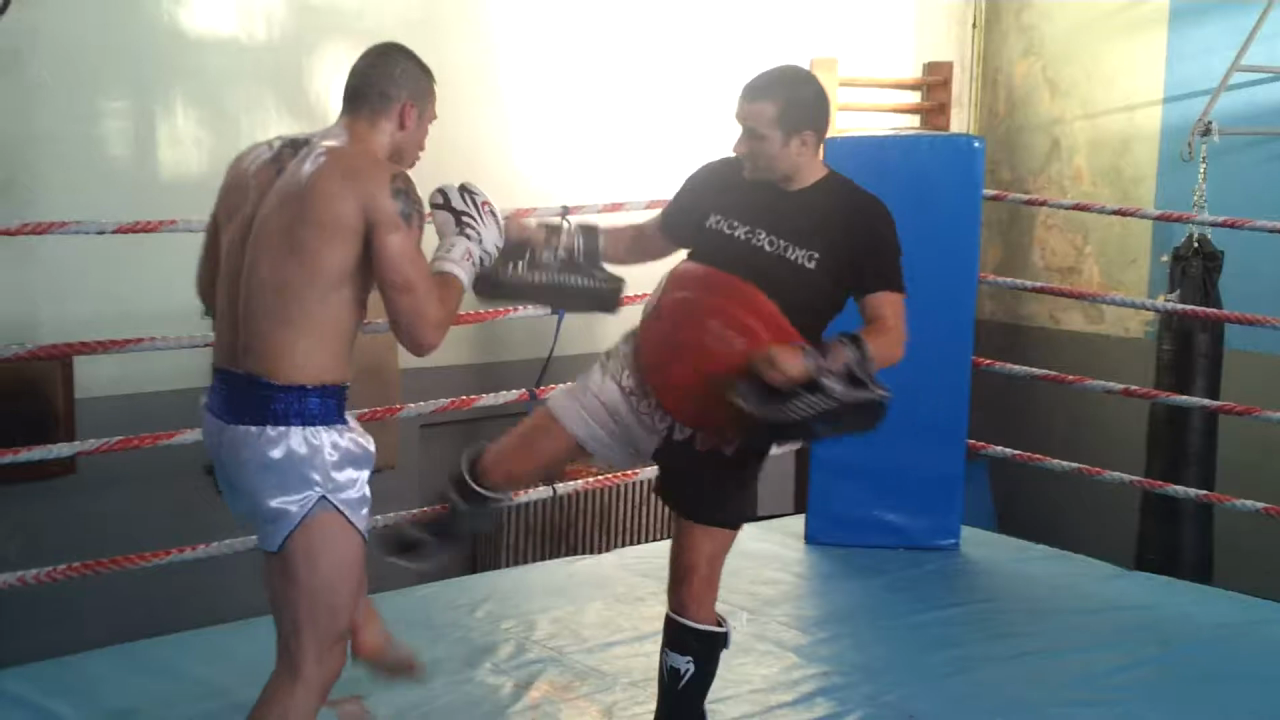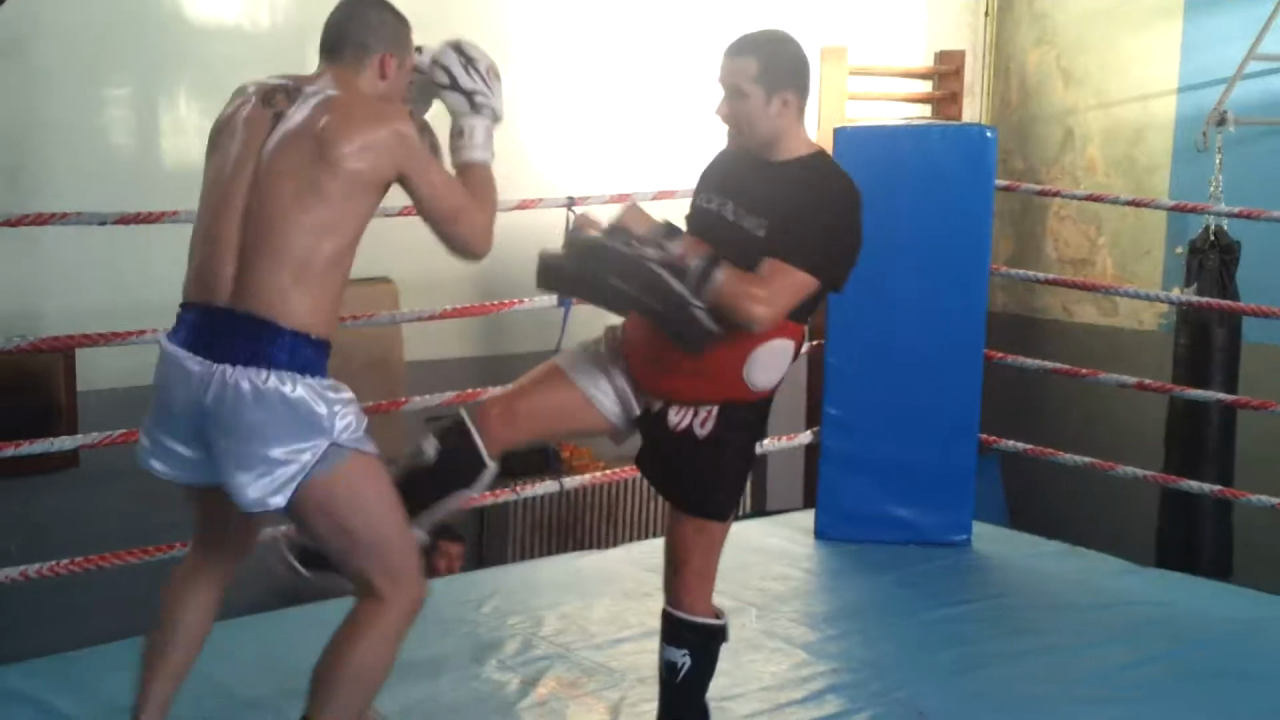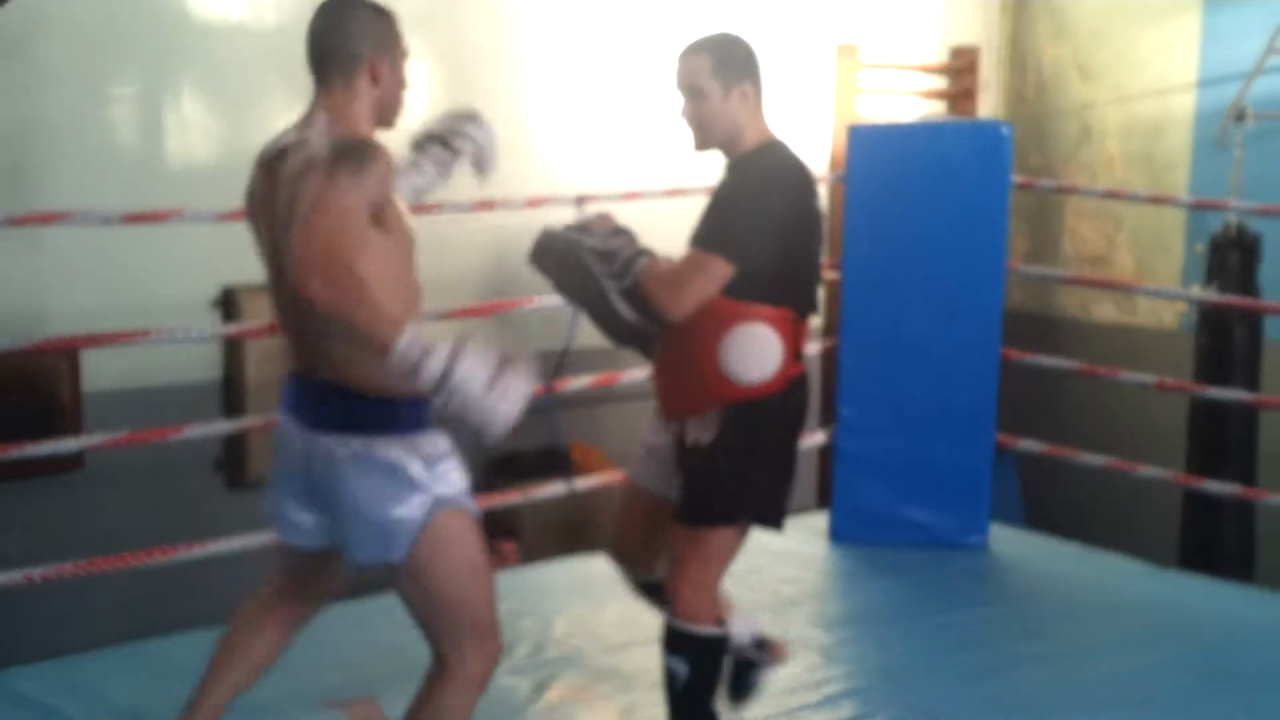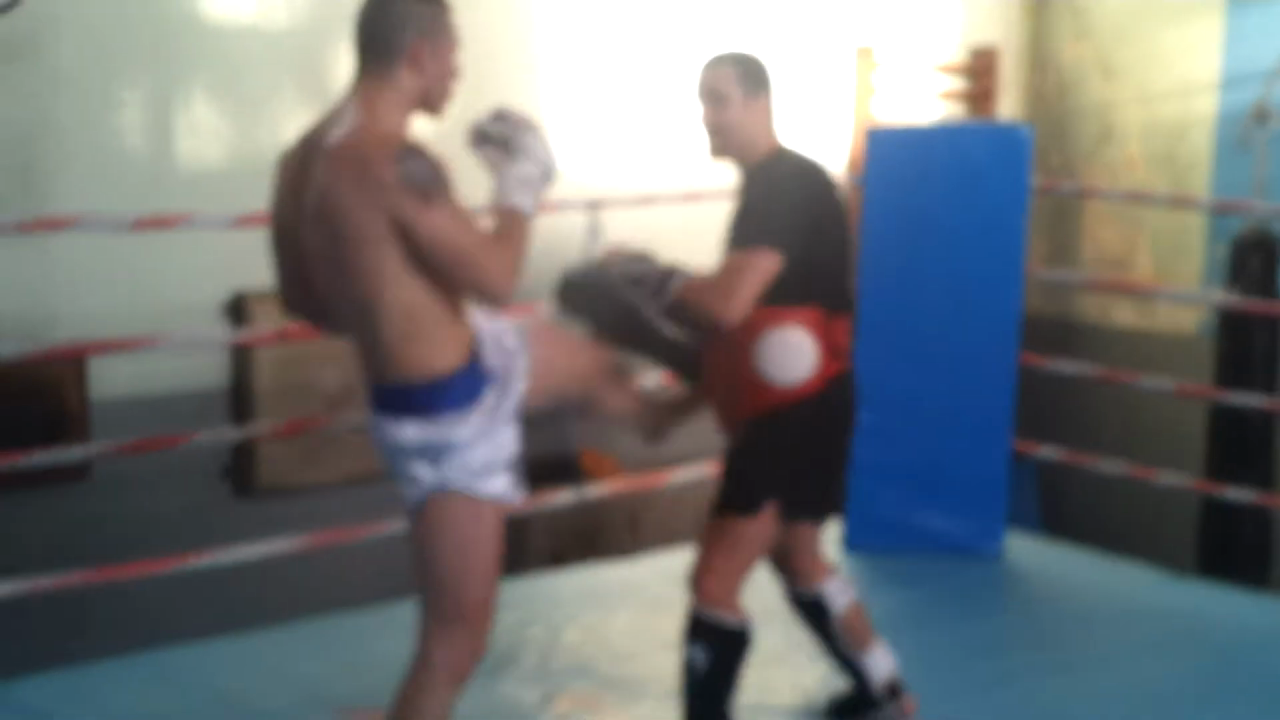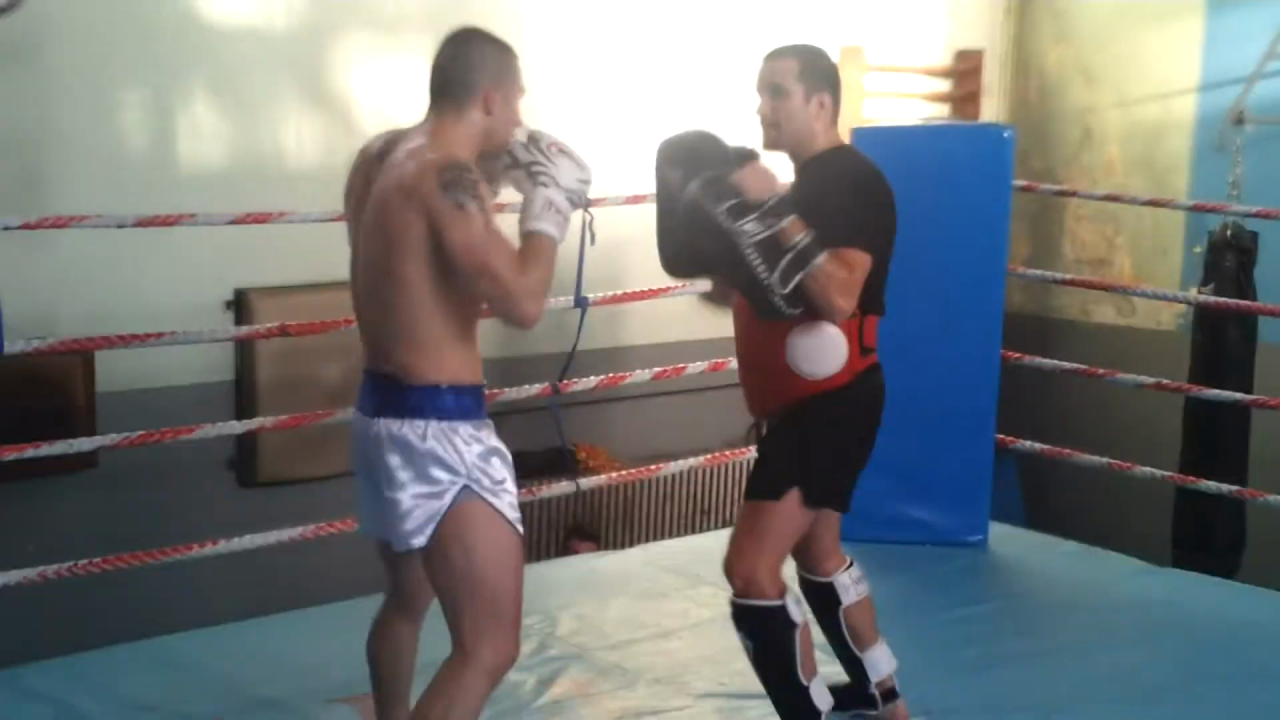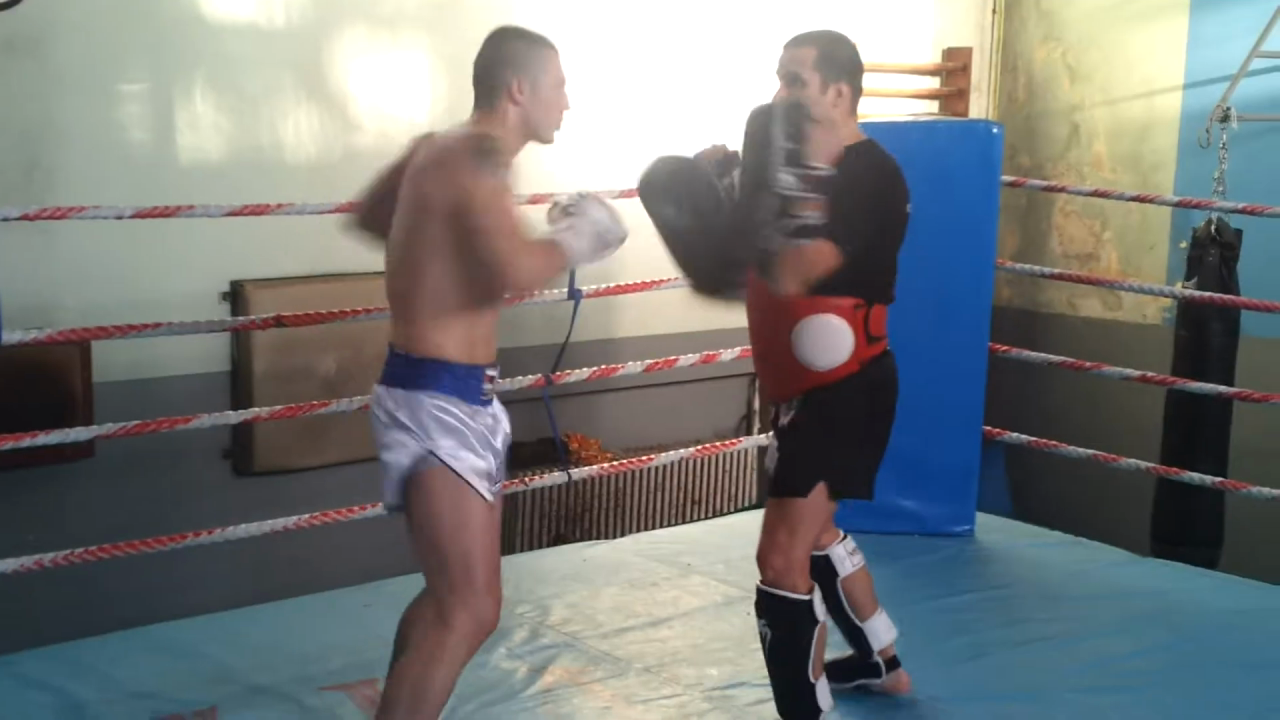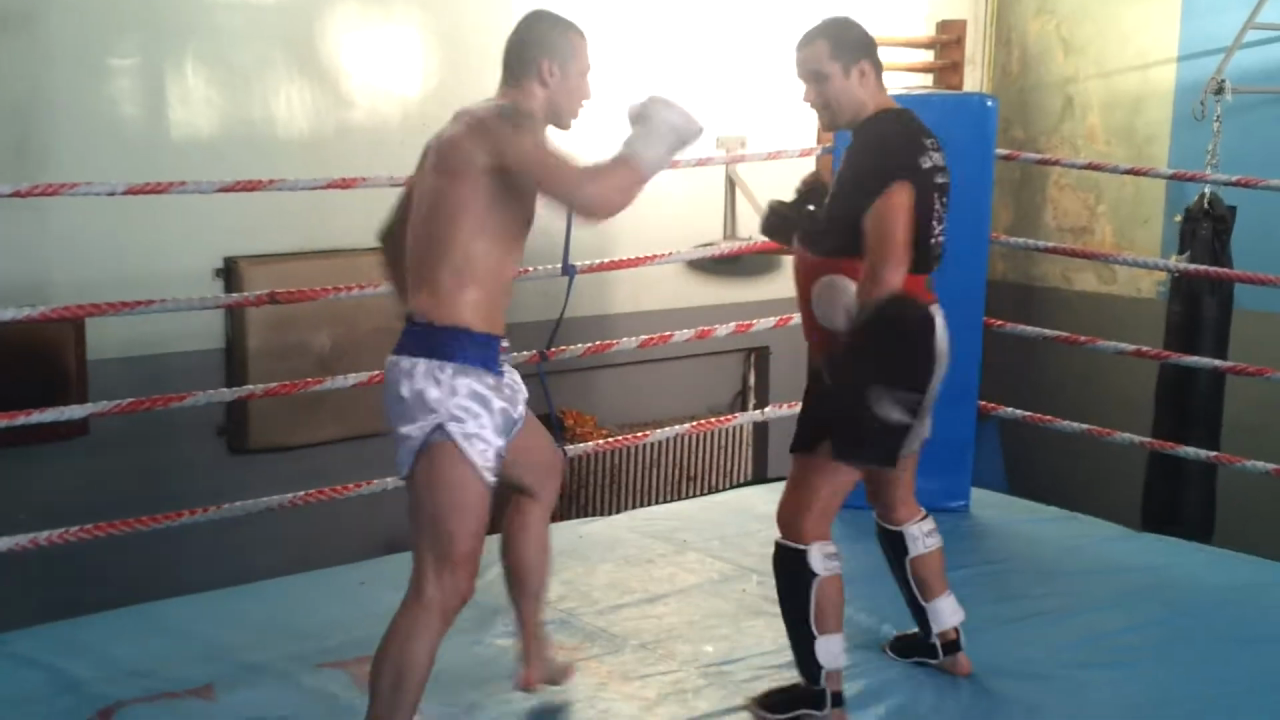
dt=0.3s
person 1, frame 1
left shoulder: (253, 163)
right shoulder: (381, 185)
right elbow: (421, 331)
right wrist: (466, 246)
left hip: (231, 411)
right hip: (294, 430)
right knee: (313, 661)
left ankle: (364, 631)
person 1, frame 2
left shoulder: (245, 103)
right shoulder: (387, 128)
right elbow: (469, 236)
right wrist: (477, 124)
left hip: (192, 360)
right hip: (277, 382)
left knee: (219, 547)
right knee: (397, 592)
person 1, frame 3
left shoulder: (278, 160)
right shoulder: (346, 156)
right elbow: (318, 276)
left wrist: (426, 162)
right wrist: (452, 366)
left hip: (308, 421)
right hip: (378, 439)
left knee: (293, 598)
right knee: (469, 652)
person 1, frame 4
left shoulder: (303, 159)
right shoulder: (391, 161)
left elbow: (300, 295)
right elbow: (496, 281)
right wrist: (519, 178)
right hip: (438, 417)
left knee: (587, 358)
right knee: (455, 644)
left ankle: (648, 411)
person 1, frame 5
left shoulder: (377, 157)
right shoulder: (445, 176)
right elbow: (522, 303)
left wrist: (489, 176)
right wrist: (550, 200)
left hip: (383, 414)
right hip: (437, 428)
left knee: (409, 600)
right knee: (489, 647)
person 1, frame 6
left shoulder: (437, 152)
right shoulder: (474, 156)
left elbow: (368, 220)
right elbow: (516, 276)
right wrist: (581, 237)
left hip: (467, 399)
right hip: (430, 401)
left knee: (452, 593)
right knee: (468, 615)
person 1, frame 7
left shoulder: (472, 131)
right shoulder: (498, 126)
left elbow: (395, 237)
right elbow: (592, 198)
right wrist: (656, 139)
left hip: (476, 368)
right hip: (450, 374)
left knee: (541, 479)
right knee: (443, 587)
left ankle: (534, 655)
person 2, frame 1
left shoulder: (859, 220)
right shoulder: (717, 180)
left elbow: (889, 337)
right elbow: (649, 242)
left wrist: (811, 365)
right wrist: (560, 238)
left hip: (728, 416)
right hip: (643, 374)
left knee: (692, 597)
right knee: (499, 463)
right ankle: (441, 533)
person 2, frame 2
left shoulder: (830, 198)
right shoulder: (727, 166)
left elbow: (761, 306)
left wrist: (662, 242)
right wrist: (637, 242)
left hip: (720, 404)
right hip: (638, 355)
left knee: (689, 586)
right knee: (497, 416)
person 2, frame 3
left shoulder: (771, 182)
right shoulder: (748, 175)
left elbow: (678, 296)
left wrist: (613, 244)
left hip: (745, 412)
right hip: (693, 397)
left knee: (689, 591)
right knee: (639, 552)
right ankle: (745, 647)
person 2, frame 4
left shoulder: (786, 183)
right shoulder: (774, 185)
left elbow: (728, 303)
left wrist: (638, 274)
left hip: (798, 411)
right hip: (786, 409)
left knee: (714, 584)
right knee: (797, 557)
person 2, frame 5
left shoulder: (852, 181)
right shoulder: (804, 184)
left elbow: (836, 298)
right elbow: (749, 286)
left wrist: (771, 214)
right wrist: (707, 200)
left hip: (830, 403)
right hip: (808, 401)
left knee: (751, 571)
right knee: (817, 552)
person 2, frame 6
left shoulder: (867, 178)
right shoulder: (814, 171)
left elbow: (789, 277)
right elbow: (730, 269)
left wrist: (800, 176)
right wrist: (711, 185)
left hip: (843, 392)
right hip: (820, 390)
left knee: (783, 560)
right knee: (816, 535)
right ankle: (880, 661)
person 2, frame 7
left shoulder: (883, 142)
right shoulder: (894, 138)
left elbow: (892, 234)
right wrist: (807, 222)
left hip: (879, 348)
right hip: (900, 341)
left knee: (801, 519)
right knee: (896, 497)
right ankle: (944, 639)
